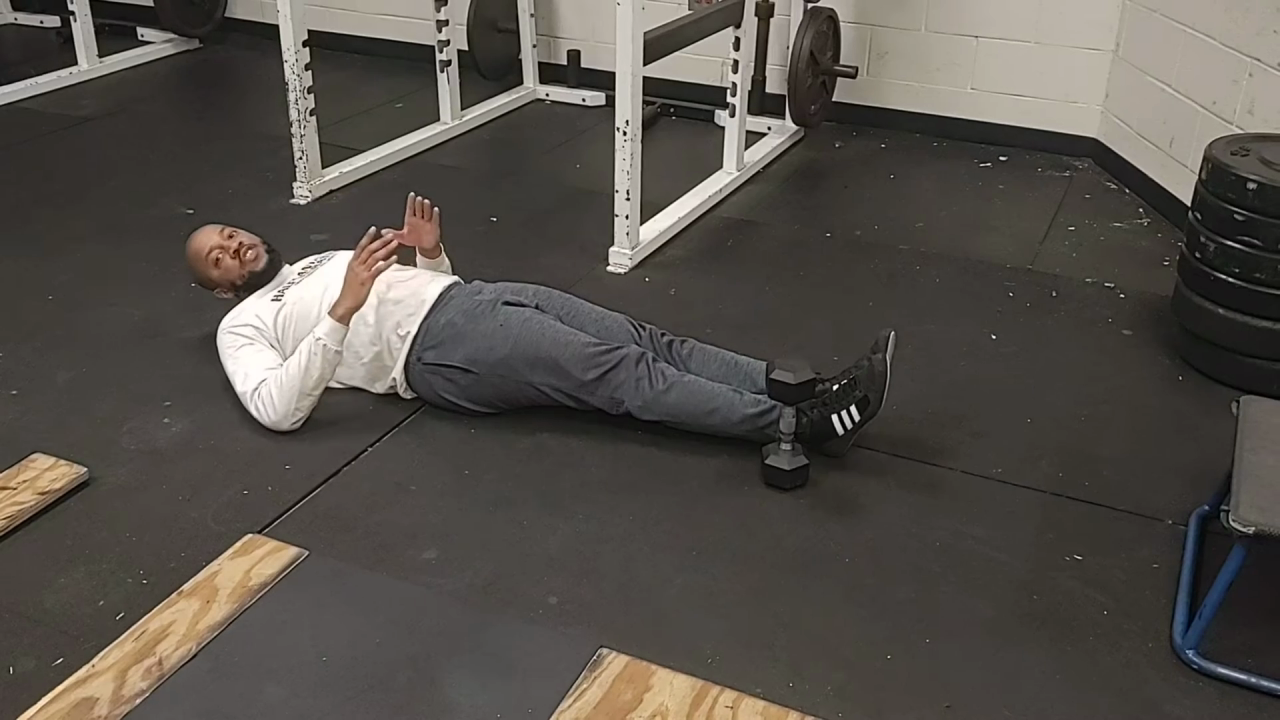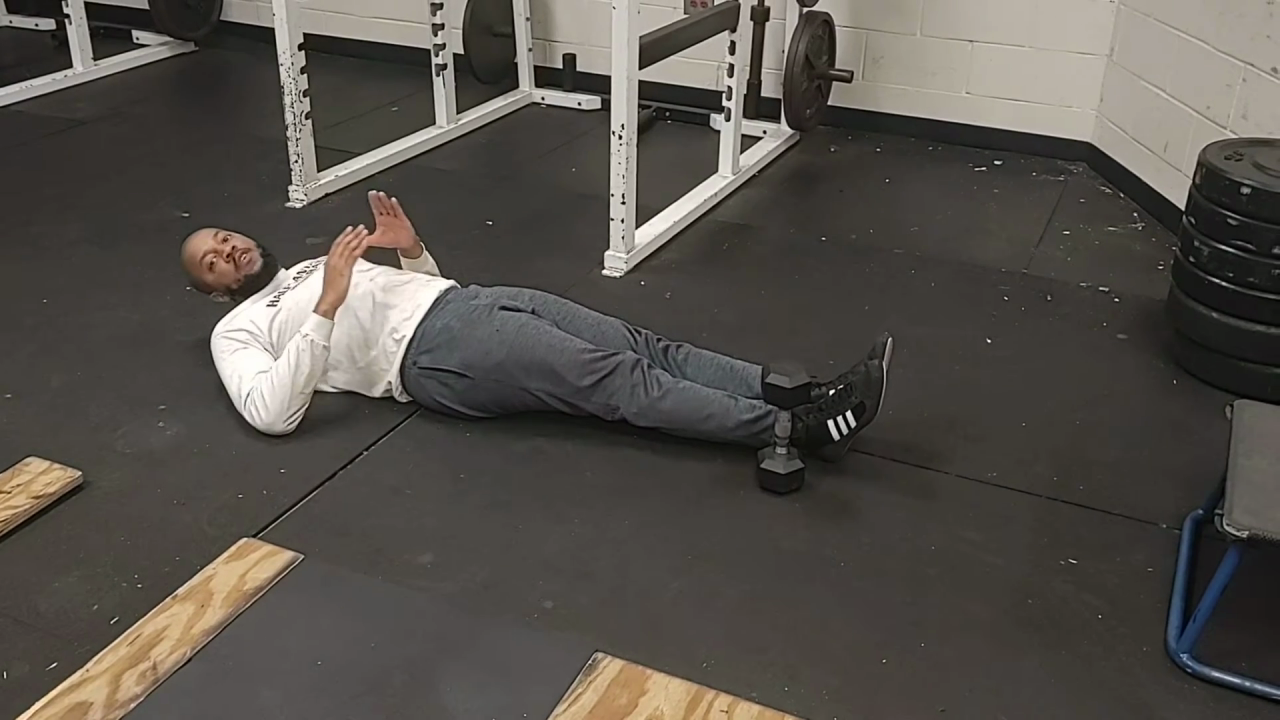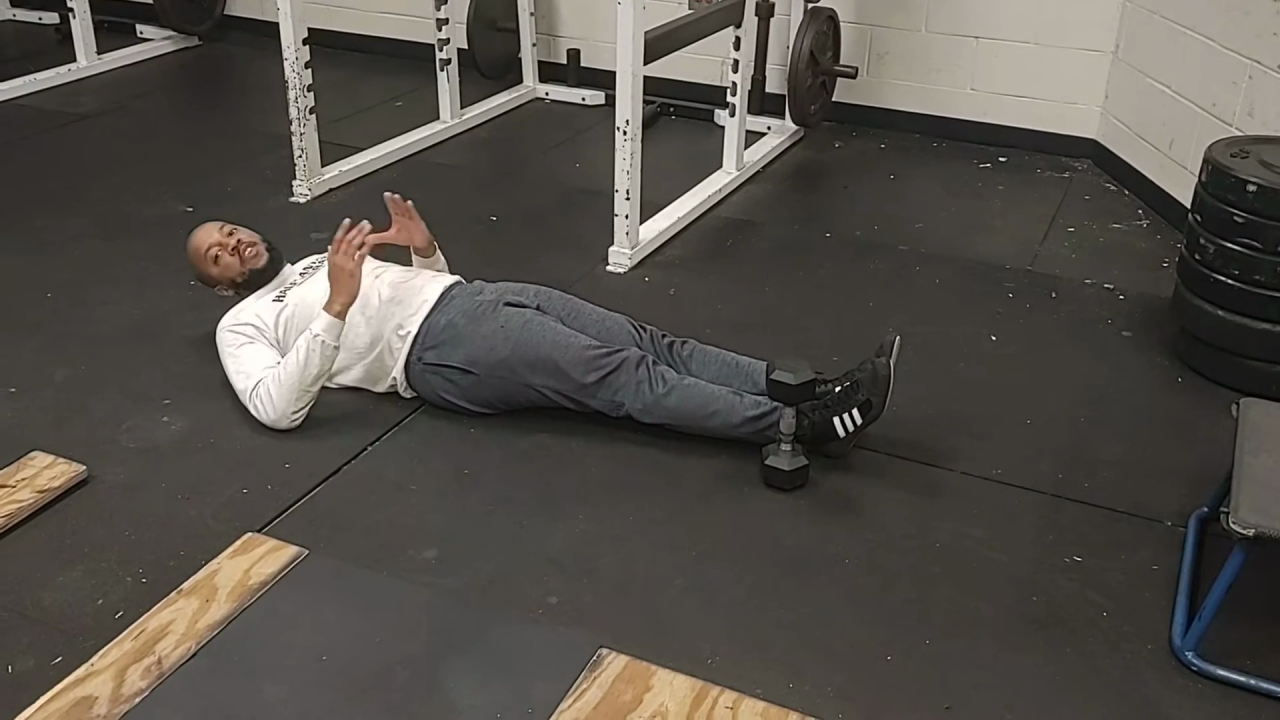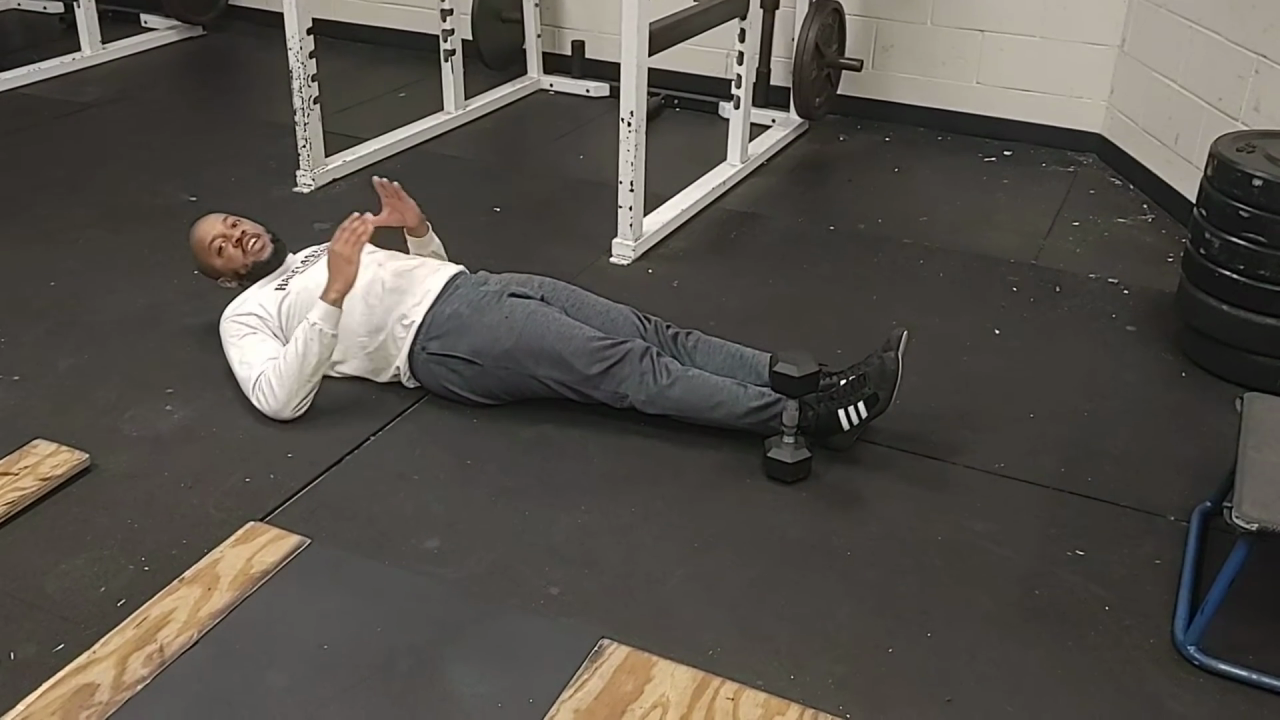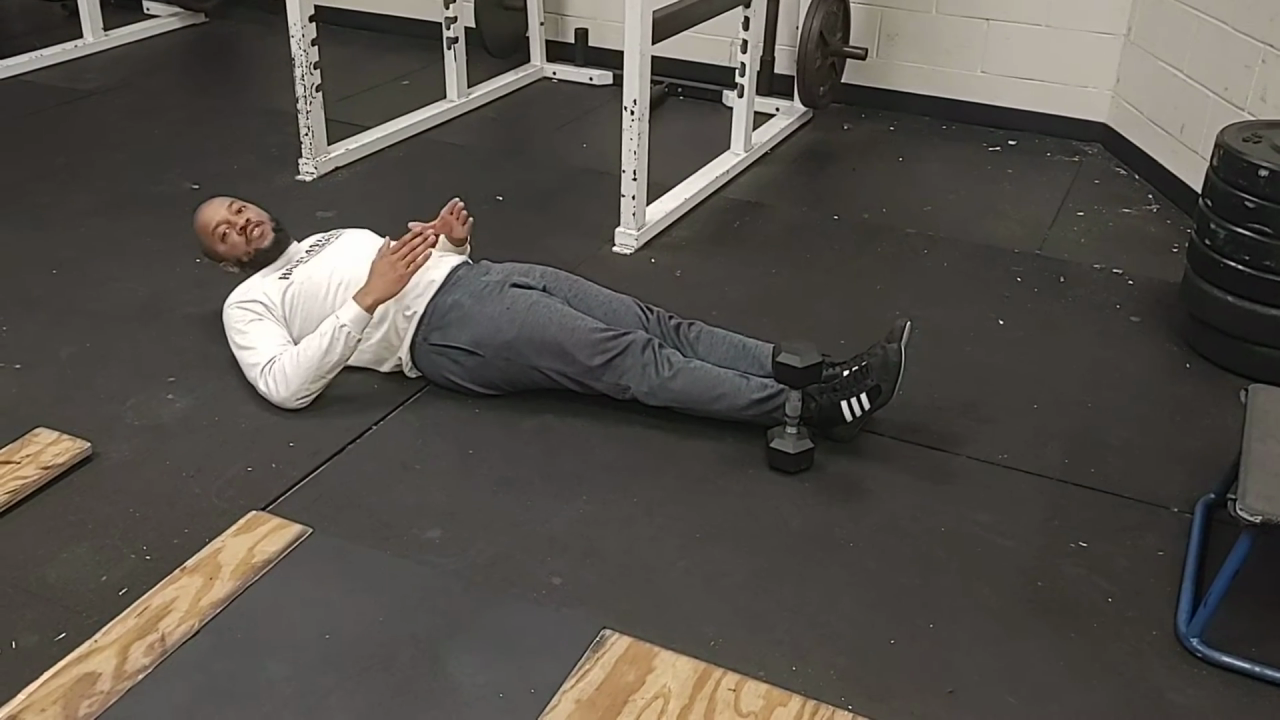
dt=1s
person 1, frame 1
left shoulder: (322, 261)
right shoulder: (244, 325)
right elbow: (279, 408)
left wrist: (428, 250)
right wrist: (344, 308)
left hip: (468, 297)
right hip: (437, 351)
left knee: (641, 340)
right knee: (618, 374)
left ankle: (808, 389)
right ankle: (797, 424)
person 1, frame 2
left shoulder: (314, 266)
right shoulder: (238, 331)
right elbow: (272, 413)
left wrist: (410, 248)
right wrist: (328, 304)
left hip: (465, 302)
right hip: (433, 356)
left knee: (637, 347)
right knee: (612, 381)
left ankle: (803, 394)
right ankle: (792, 430)
person 1, frame 3
left shoulder: (320, 262)
right shoulder: (244, 323)
right elbow: (278, 406)
left wrist: (423, 247)
right wrist: (337, 304)
left hip: (469, 297)
right hip: (439, 351)
left knee: (645, 344)
right knee: (619, 378)
left ankle: (809, 389)
right ankle: (798, 425)
person 1, frame 4
left shoulder: (322, 251)
right shoulder: (247, 313)
right elbow: (280, 397)
left wrist: (417, 228)
right wrist: (334, 292)
left hip: (475, 287)
right hip: (441, 342)
left knee: (647, 334)
right knee: (620, 368)
left ankle: (810, 381)
right ankle: (802, 416)
person 1, frame 5
left shoulder: (333, 239)
right shoulder: (249, 302)
right elbow: (287, 386)
left wrist: (450, 240)
right wrist: (367, 299)
left hip: (475, 276)
right hip: (442, 330)
left knee: (650, 324)
right knee: (623, 358)
left ankle: (811, 372)
right ankle: (805, 407)
